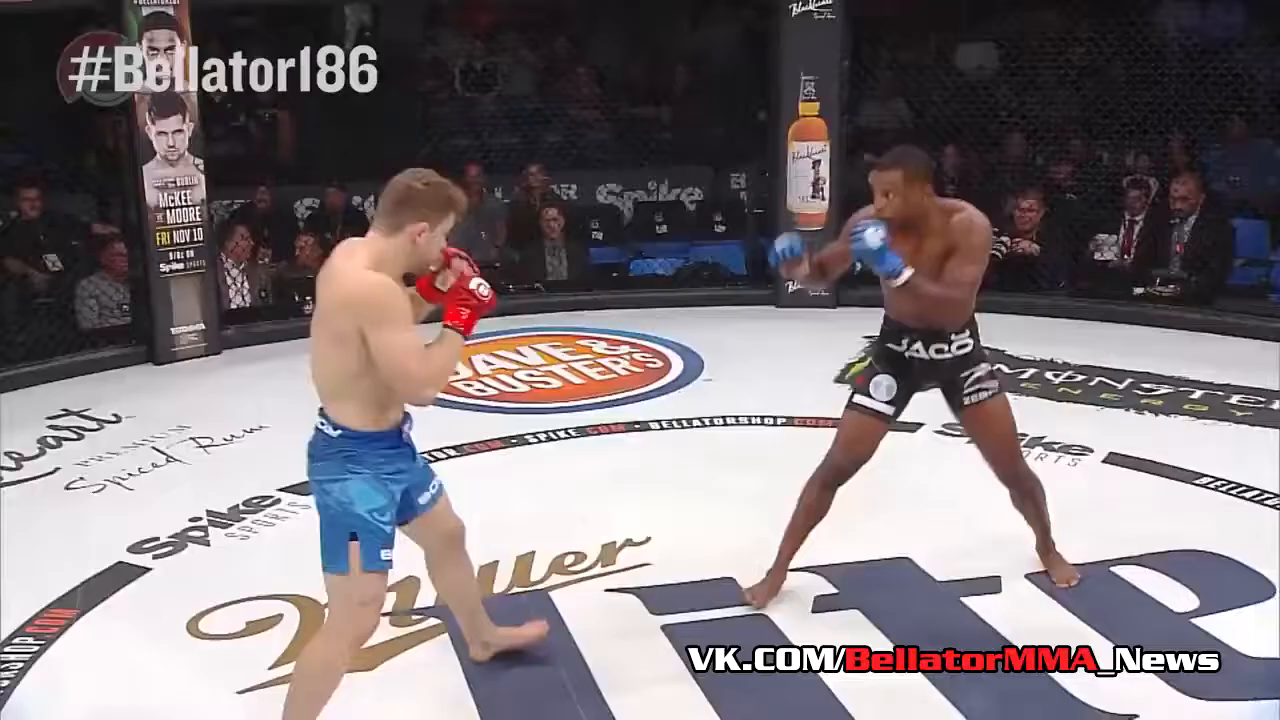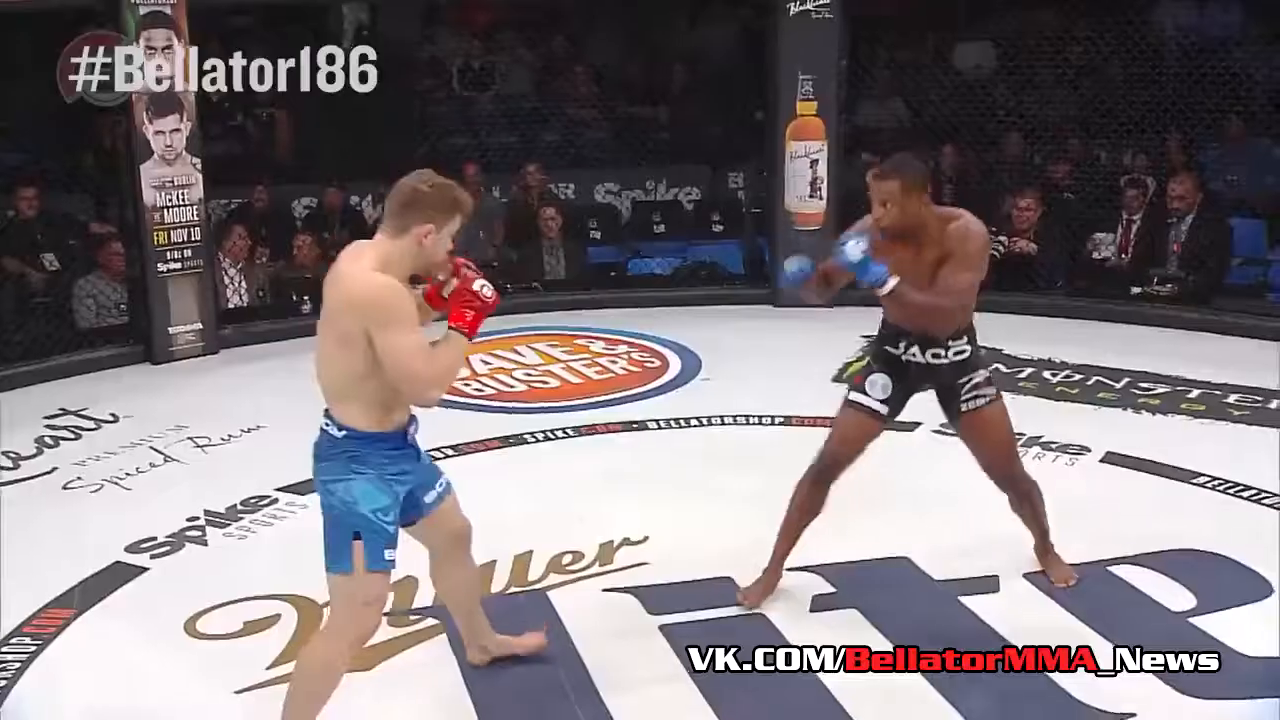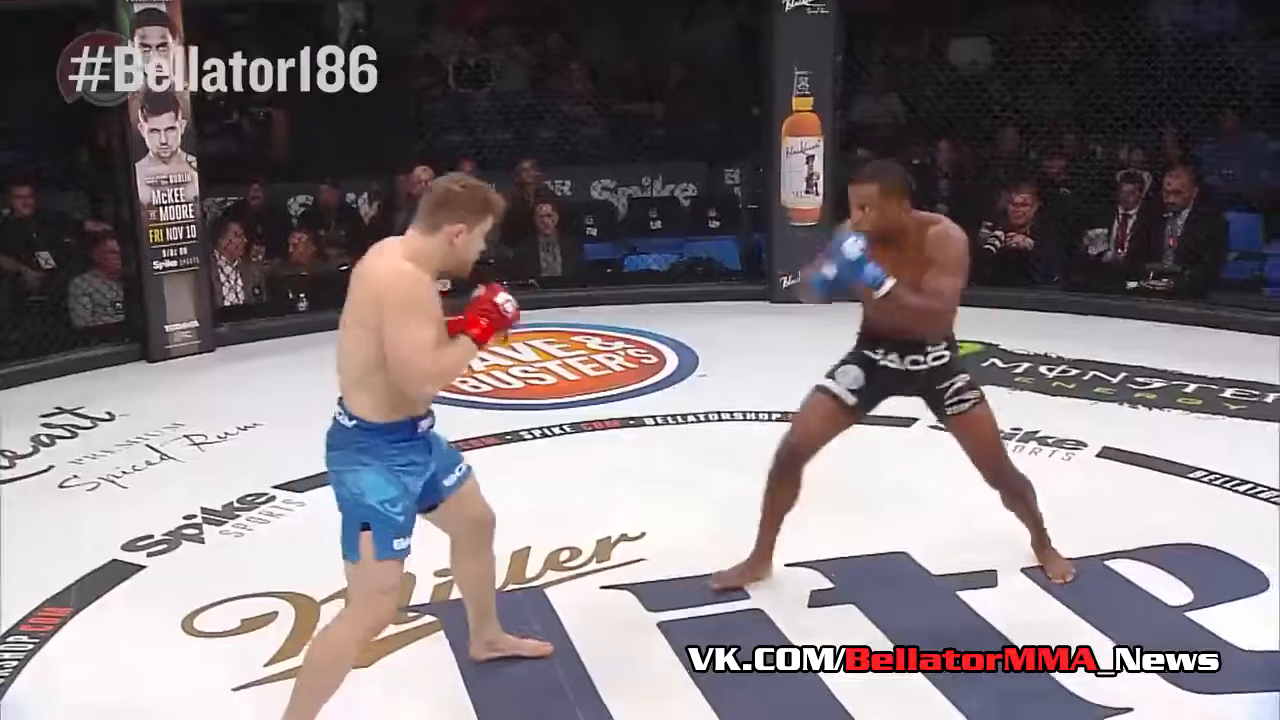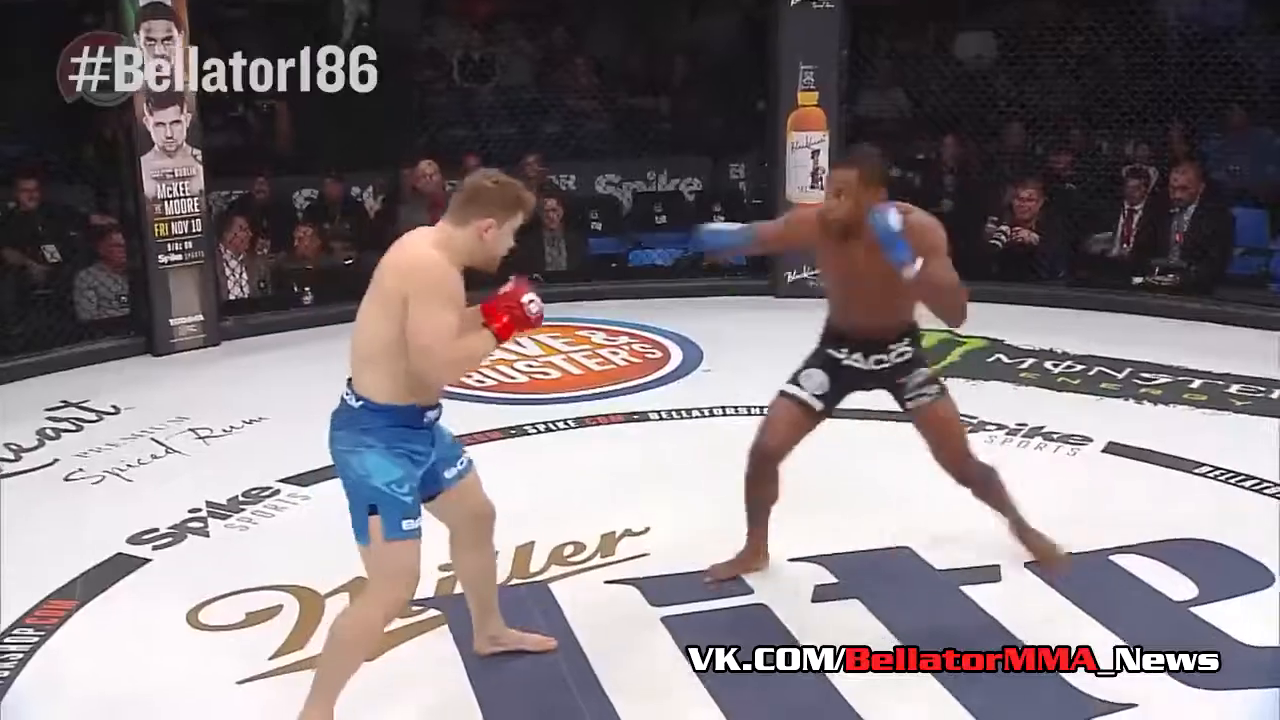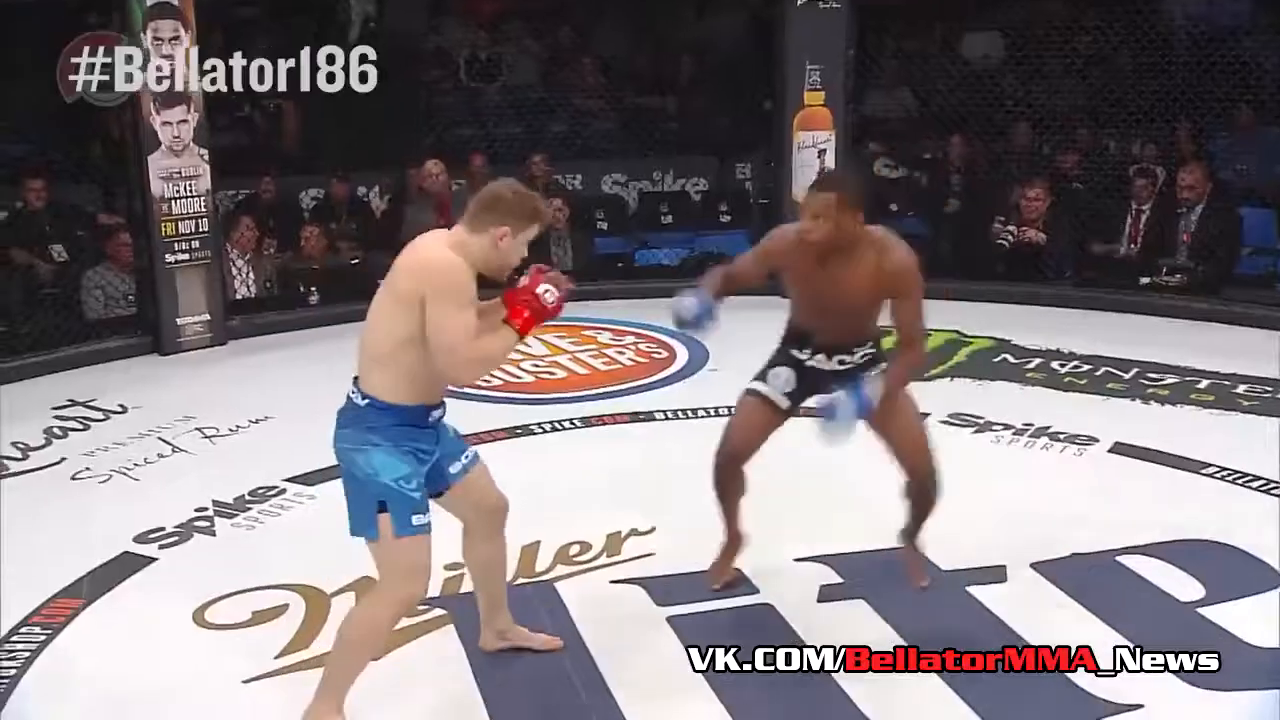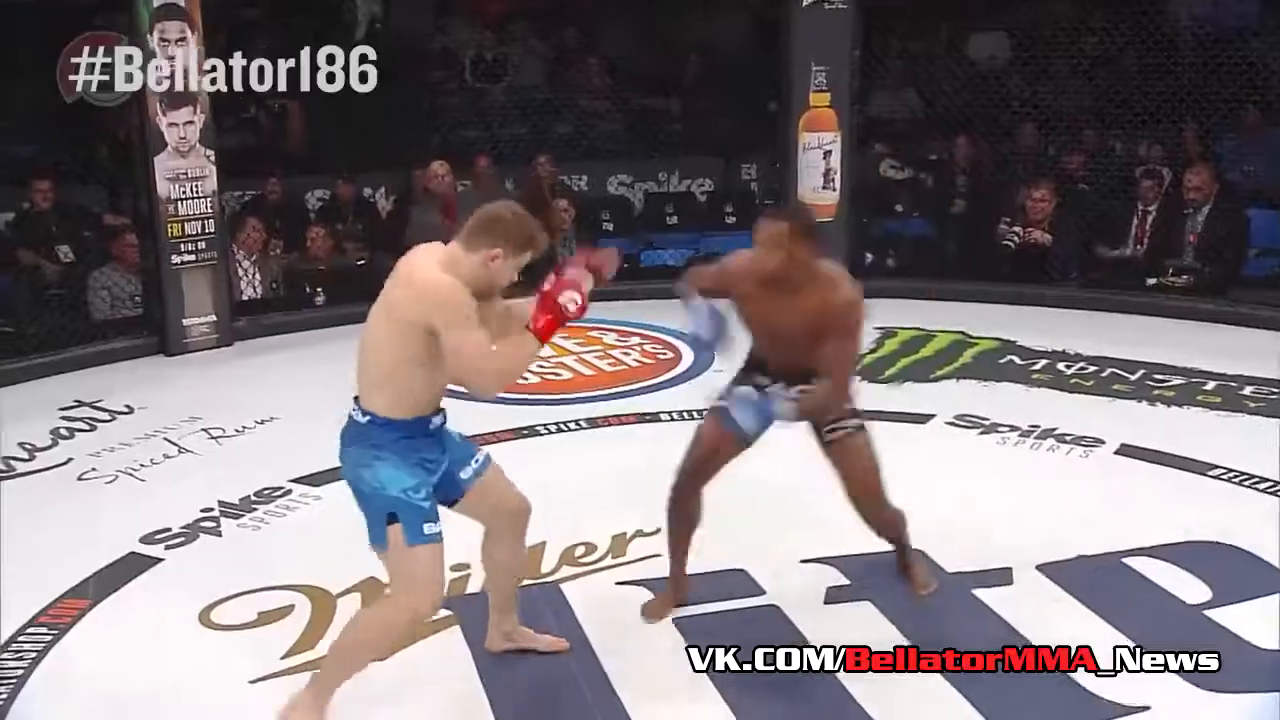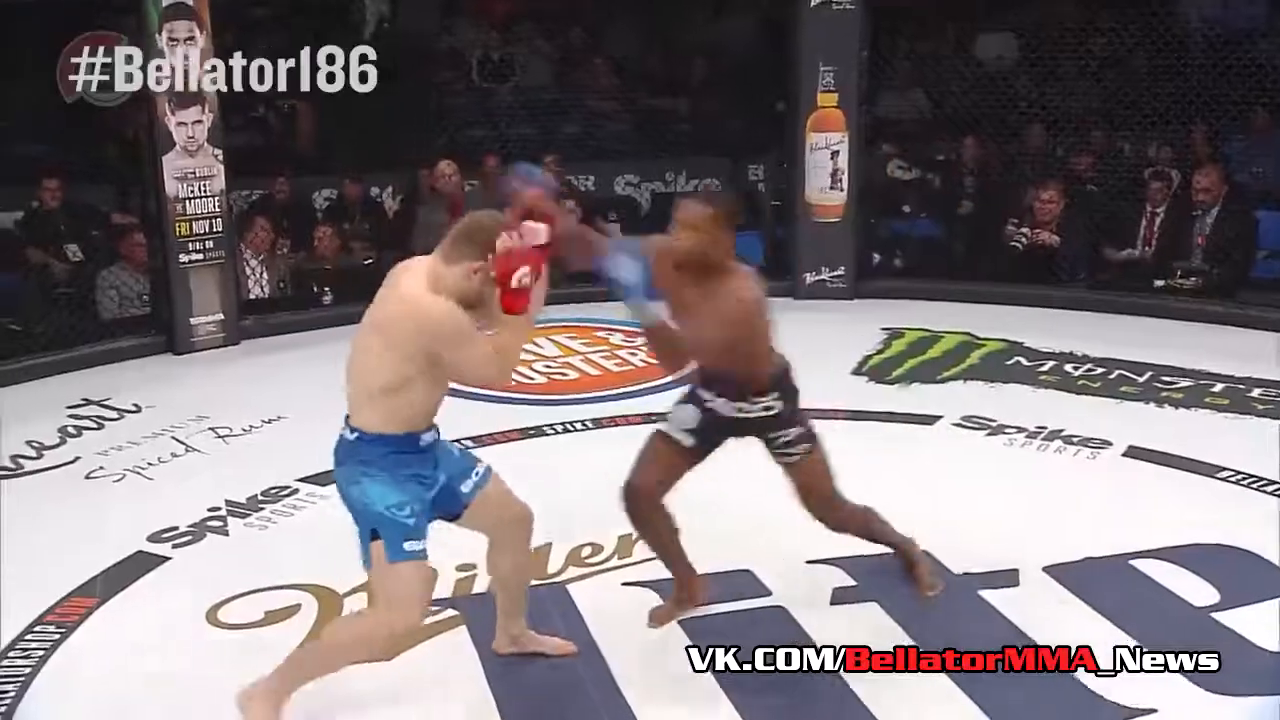
dt=0.1s
person 1, frame 1
left shoulder: (354, 253)
right shoulder: (369, 286)
right elbow: (420, 386)
left wrist: (429, 290)
right wrist: (461, 318)
left hip: (385, 445)
right hip: (357, 459)
left knee: (447, 536)
right knee: (354, 620)
left ankle: (483, 638)
person 1, frame 2
left shoulder: (363, 256)
right shoulder: (377, 287)
right elbow: (424, 387)
left wrist: (436, 298)
right wrist: (465, 319)
left hip: (391, 446)
right hip: (362, 460)
left knee: (453, 534)
right knee: (355, 621)
left ankle: (481, 642)
person 1, frame 3
left shoulder: (397, 255)
right shoulder: (402, 280)
right elbow: (421, 379)
left wrist: (461, 324)
right wrist: (480, 330)
left hip: (412, 436)
right hip: (374, 451)
left knee: (476, 522)
right knee: (373, 608)
left ankle: (487, 637)
person 1, frame 4
left shoulder: (426, 246)
right shoulder: (431, 266)
right elbow: (438, 366)
left wrist: (488, 315)
right wrist: (502, 324)
left hip: (416, 424)
right hip: (378, 435)
left knee: (477, 515)
right knee: (391, 590)
left ankle: (490, 632)
person 1, frame 5
left shoulder: (443, 247)
right shoulder: (445, 265)
left elbow: (464, 326)
right elbow: (460, 365)
left wrist: (508, 306)
right wrist: (521, 320)
left hip: (421, 421)
right hip: (381, 433)
left knee: (489, 509)
right knee: (403, 588)
left ankle: (498, 627)
person 1, frame 6
left shoulder: (437, 261)
right shoulder: (439, 288)
left elbow: (493, 323)
right elbow: (486, 377)
left wrist: (570, 281)
right wrist: (547, 322)
left hip: (426, 432)
right hip: (386, 448)
left knee: (510, 511)
right knee: (417, 598)
left ankle: (504, 629)
person 1, frame 7
left shoulder: (421, 269)
right shoulder: (433, 312)
left elbow: (496, 317)
right elbow: (493, 373)
left wrist: (532, 262)
right wrist: (519, 301)
left hip: (419, 446)
right hip: (379, 463)
left knee: (513, 520)
right knee: (401, 615)
left ankle: (512, 633)
person 2, frame 1
left shoulder: (968, 226)
right shoulder: (866, 224)
left elbow: (955, 307)
right elbow: (819, 275)
left wrist: (897, 271)
right wrist: (796, 261)
left hip: (957, 347)
right hip: (897, 346)
left knee: (1013, 469)
right knee: (836, 467)
left ankle: (1046, 547)
right ankle: (778, 570)
person 2, frame 2
left shoulder: (964, 234)
right shoulder: (868, 232)
left elbow: (947, 314)
right elbow: (824, 287)
left wrist: (882, 280)
right wrist: (807, 274)
left hip: (955, 353)
right hip: (894, 349)
left knee: (1009, 473)
right knee: (828, 463)
left ankle: (1045, 548)
right ankle: (773, 569)
person 2, frame 3
left shoulder: (942, 241)
right shoulder: (854, 238)
left elbow: (939, 321)
right elbow: (819, 279)
left wrist: (877, 282)
right wrist: (823, 281)
left hip: (933, 359)
right hip: (872, 353)
left knee: (999, 470)
right knee: (792, 450)
left ankle: (1042, 544)
right ankle: (760, 560)
person 2, frame 4
left shoulder: (920, 229)
right shoulder: (816, 223)
left elbow: (955, 314)
right elbow: (755, 238)
left wrist: (908, 263)
right wrist: (726, 236)
left hip: (898, 351)
right hip: (837, 351)
left knee: (961, 466)
right knee: (765, 452)
left ankle: (1020, 526)
right ankle: (755, 549)
person 2, frame 5
left shoulder: (893, 259)
right shoulder: (785, 242)
left elbow: (912, 345)
right elbow: (728, 274)
left wrist: (874, 394)
right wrist: (699, 301)
left hip: (857, 355)
right hip: (797, 350)
left knee: (922, 474)
right knee: (729, 455)
left ankle: (911, 539)
right ankle: (731, 543)
person 2, frame 6
left shoulder: (839, 295)
right shoulder: (740, 269)
left elbow: (837, 389)
right elbow: (693, 283)
left wrist: (778, 410)
right wrist: (698, 308)
left hip: (821, 388)
right hip: (759, 377)
left knee: (872, 508)
right knee: (687, 482)
left ankle: (906, 555)
right ankle: (677, 582)
person 2, frame 7
left shoulder: (741, 295)
right shoulder: (664, 255)
left elbow: (679, 356)
left wrist: (643, 306)
left hip: (767, 400)
right hip: (712, 392)
left knee: (830, 511)
right knee: (639, 494)
left ankle: (909, 553)
right ankle: (688, 586)
